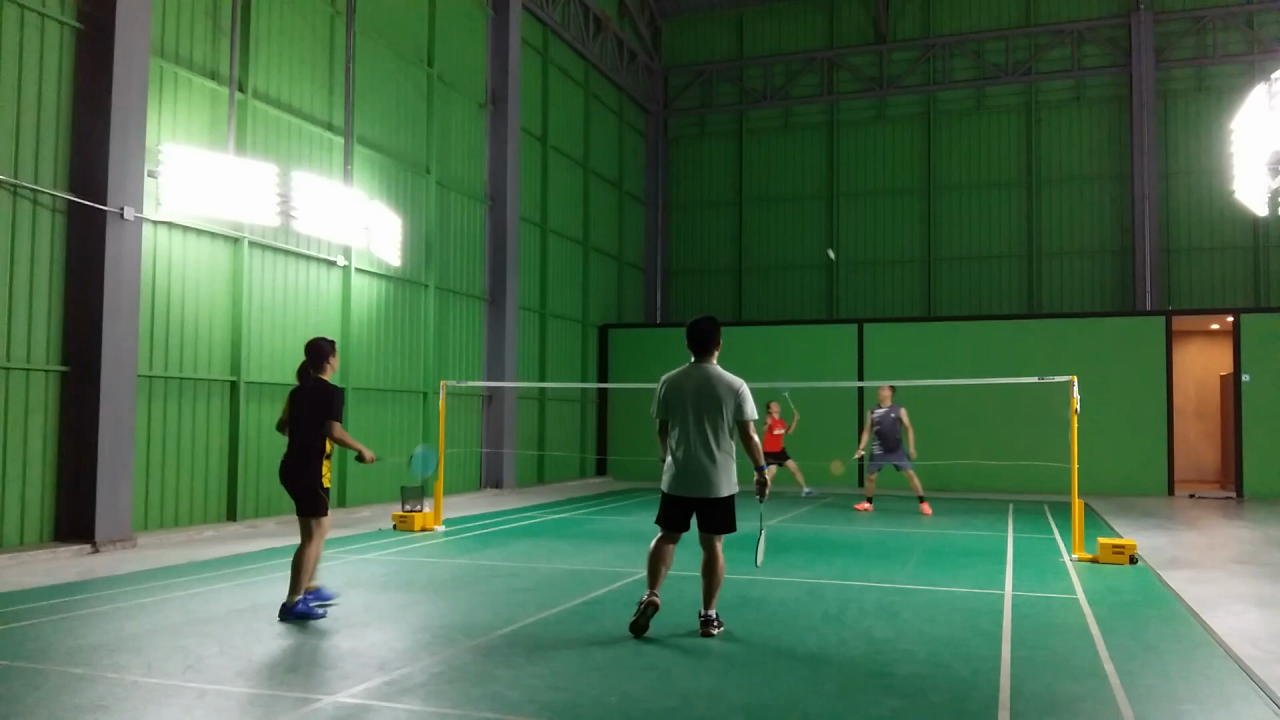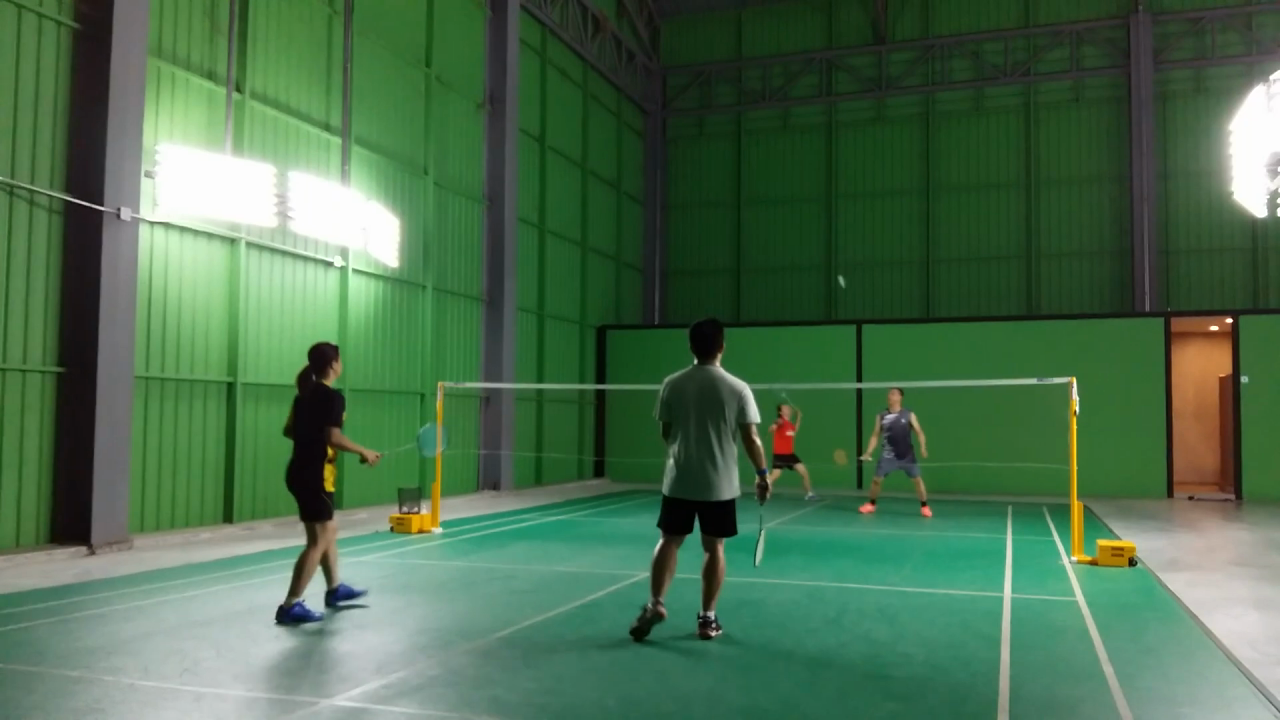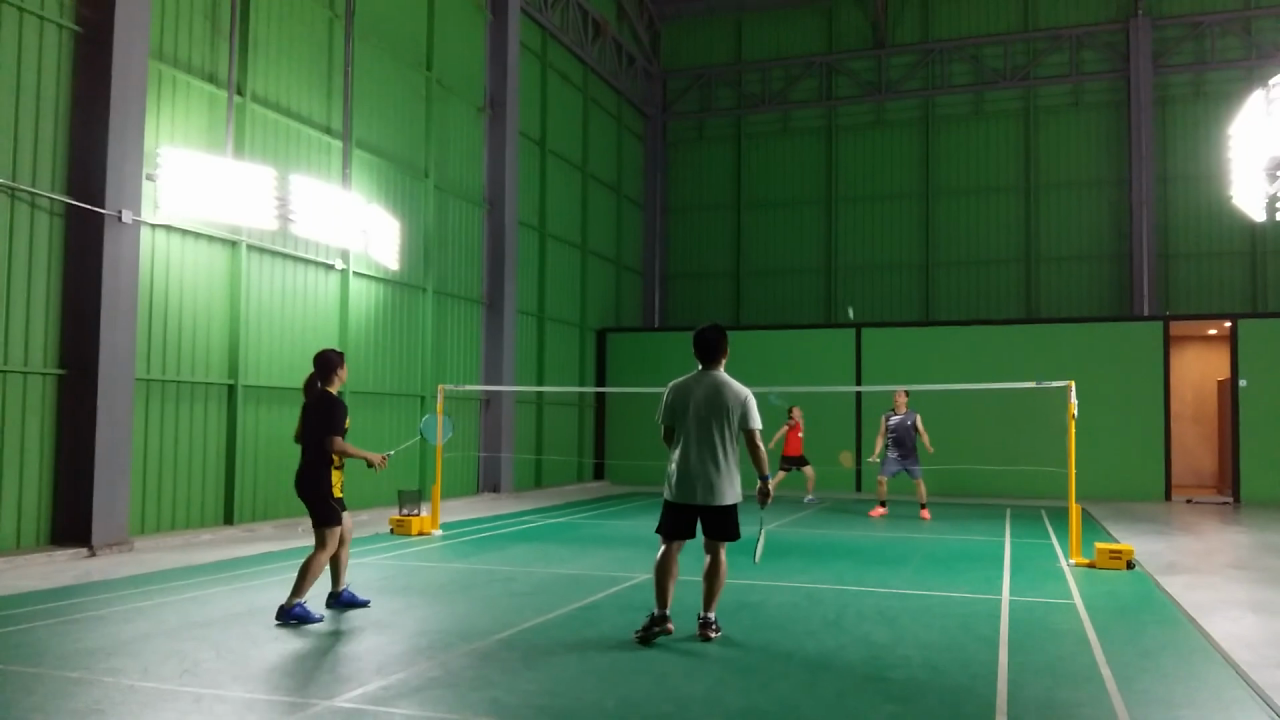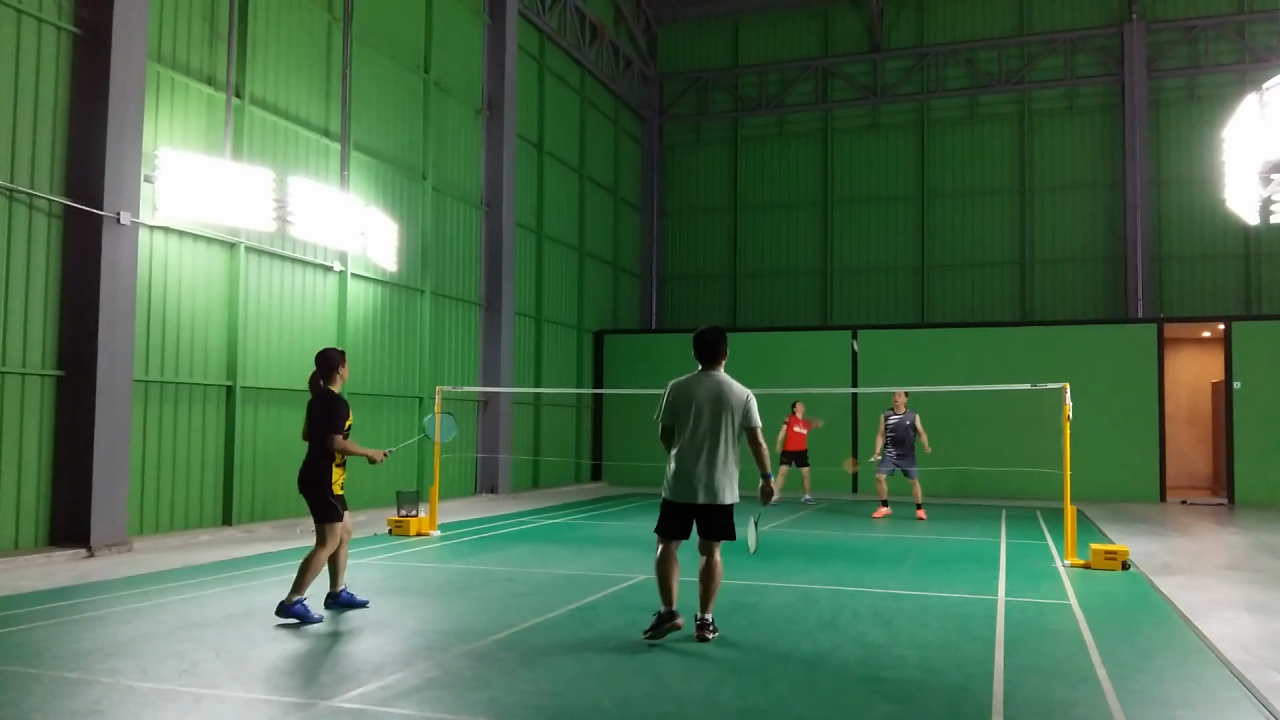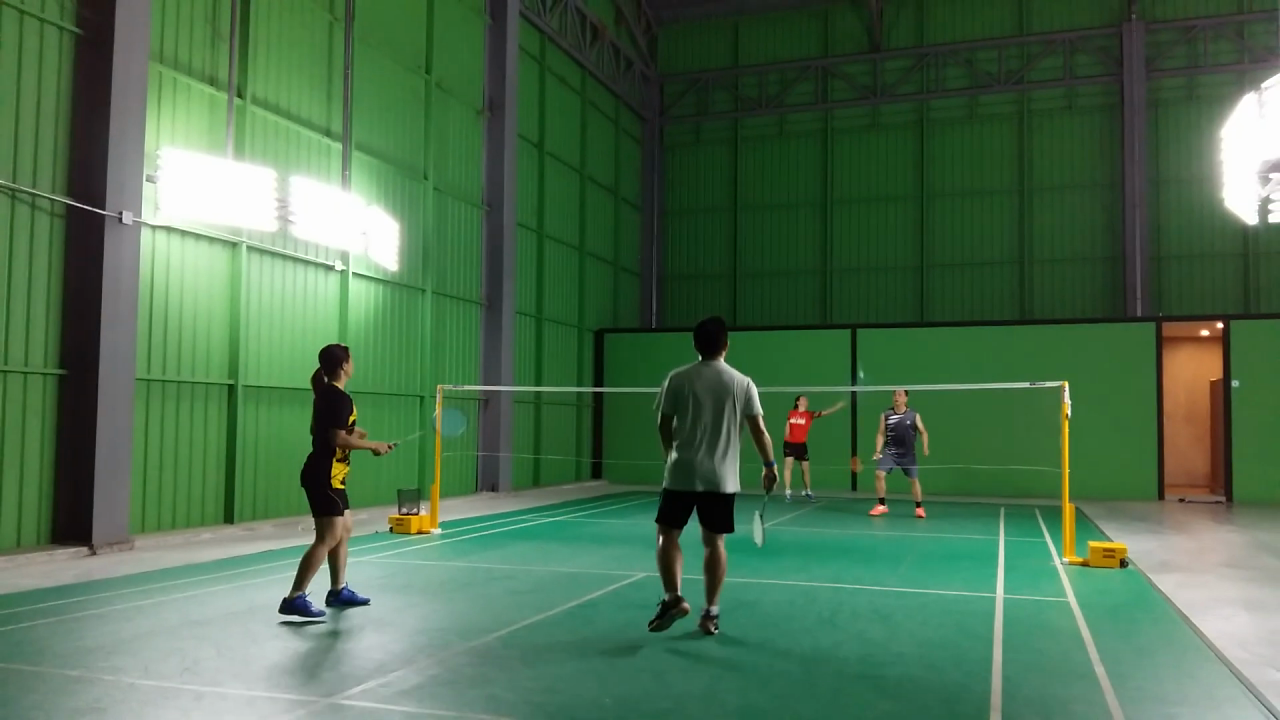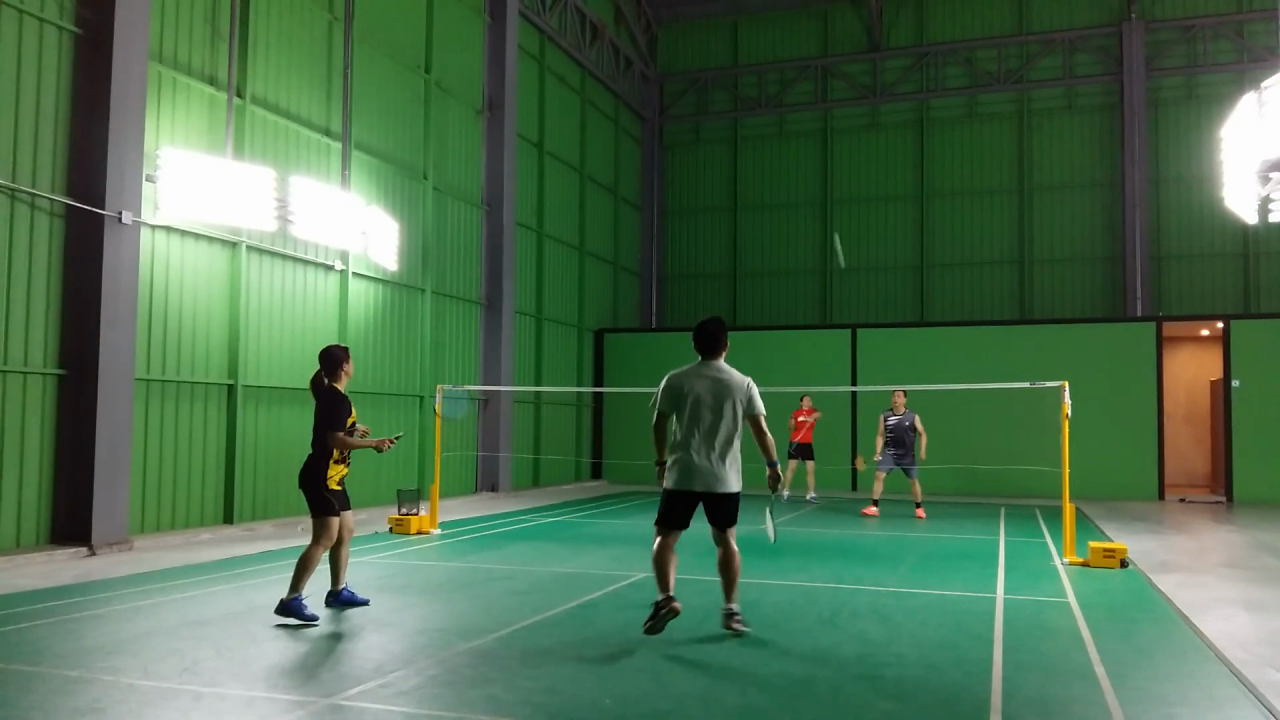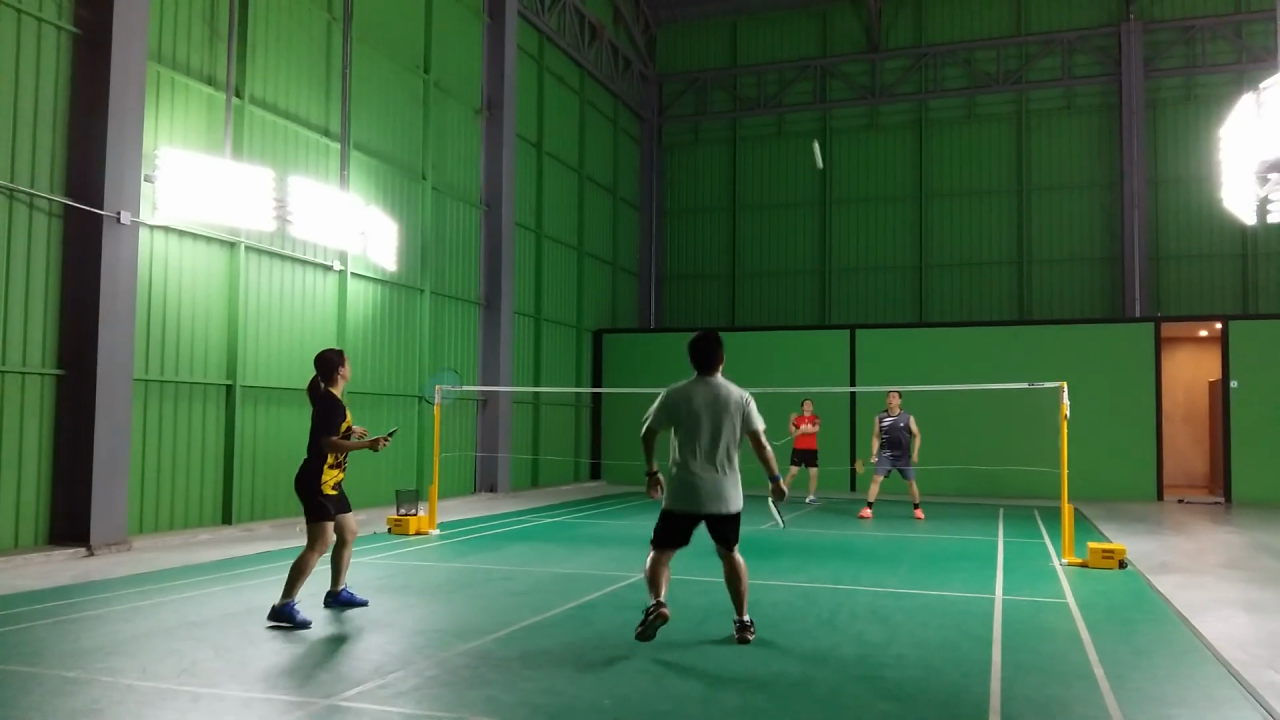
dt=0.1s
person 1, frame 1
left shoulder: (669, 382)
right shoulder: (735, 385)
left elbow: (662, 429)
right elbow: (748, 434)
right wrist: (761, 470)
left hip: (677, 478)
right hip: (718, 481)
left knee: (666, 538)
right knee: (712, 546)
left ankle: (651, 596)
right ankle: (708, 616)
person 1, frame 2
left shoulder: (672, 384)
right shoulder: (737, 388)
left elbow: (666, 432)
right elbow: (751, 438)
right wrist: (762, 474)
left hip: (679, 481)
right hip: (720, 484)
left knee: (669, 542)
right knee: (714, 548)
left ankle: (655, 605)
right ankle: (707, 618)
person 1, frame 3
left shoulder: (677, 389)
right shoulder: (741, 394)
left elbow: (668, 436)
right elbow: (755, 444)
right wrist: (764, 480)
left hip: (682, 486)
right hip: (722, 489)
left knee: (669, 547)
right knee: (715, 552)
left ankle: (661, 614)
right ankle: (707, 619)
person 1, frame 4
left shoulder: (677, 388)
right shoulder: (742, 394)
left elbow: (665, 436)
right elbow: (757, 441)
right wrist: (766, 478)
left hip: (679, 484)
right hip: (720, 489)
left knee: (666, 547)
right knee: (710, 552)
left ankle: (669, 612)
right ankle: (704, 620)
person 1, frame 5
left shoulder: (677, 379)
right shoulder: (742, 383)
left elbow: (664, 425)
right elbow: (758, 429)
right wrist: (770, 465)
left hip: (681, 475)
right hip: (722, 479)
left knee: (668, 536)
right knee: (714, 543)
left ankle: (674, 598)
right ankle: (710, 612)
person 1, frame 6
left shoulder: (675, 380)
right shoulder: (743, 383)
left elbow: (659, 425)
right elbow: (761, 429)
left wrist: (662, 461)
right wrist: (773, 466)
left hip: (683, 475)
right hip: (725, 479)
left knee: (664, 538)
right knee: (726, 541)
left ankle: (666, 598)
right ankle: (731, 610)
person 1, frame 7
left shoulder: (673, 395)
right shoulder: (741, 398)
left elbow: (647, 436)
right elbow: (761, 445)
left wrist: (652, 472)
right wrist: (776, 480)
left hip: (683, 494)
right hip: (725, 496)
left knee: (659, 555)
right knee: (730, 555)
left ankle: (656, 604)
right ankle: (743, 621)
person 2, frame 1
left shoulder: (299, 391)
right shoulder: (331, 392)
left elbow: (282, 426)
right elbow: (333, 432)
right wrist: (361, 449)
left hip: (293, 467)
right hip: (311, 471)
left knee: (316, 532)
right knee: (313, 537)
left ankle: (309, 588)
right ankle: (293, 603)
person 2, frame 2
left shoulder: (304, 395)
right shoulder: (332, 397)
left elbow: (289, 431)
right elbow: (333, 437)
right wrist: (364, 452)
left hip: (300, 472)
right hip: (315, 475)
left knee: (328, 532)
right knee: (318, 541)
left ankle: (334, 589)
right ankle: (291, 606)
person 2, frame 3
left shoulder: (312, 402)
right shoulder: (335, 404)
left elbow: (299, 437)
right elbow: (335, 445)
right wrist: (369, 456)
left hip: (312, 478)
right hip: (322, 482)
left knee: (344, 533)
right knee: (327, 547)
left ankle: (339, 593)
right ankle: (292, 605)
person 2, frame 4
left shoulder: (317, 400)
right shoulder: (337, 403)
left elbow: (308, 435)
right elbow: (336, 443)
right wrist: (370, 453)
left hip: (316, 476)
right hip: (324, 479)
left knee: (344, 534)
right knee: (327, 544)
left ankle: (337, 593)
right ankle: (292, 602)
person 2, frame 5
left shoulder: (325, 395)
right shoulder: (340, 398)
right elbow: (337, 439)
left wrist: (349, 430)
right wrist: (373, 446)
left hip: (329, 475)
right hip: (324, 476)
left knee: (343, 532)
right knee: (328, 539)
left ankle: (338, 590)
right ankle: (295, 597)
person 2, frame 6
left shoulder: (326, 395)
right shoulder: (339, 399)
right elbow: (335, 441)
left wrist: (352, 429)
right wrist: (374, 443)
left hip: (331, 477)
right hip: (322, 477)
left knee: (346, 533)
right knee: (324, 540)
left ankle: (338, 591)
right ankle: (291, 599)
person 2, frame 7
left shoulder: (331, 400)
right shoulder: (331, 403)
right elbow: (328, 445)
left wrist: (349, 431)
right wrist: (367, 445)
left hip: (332, 482)
right hip: (318, 483)
left knee: (348, 535)
right knee: (318, 545)
left ankle: (337, 591)
right ankle: (284, 606)
